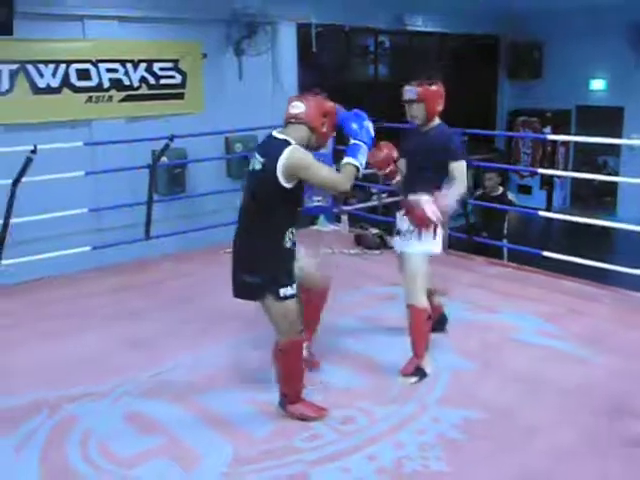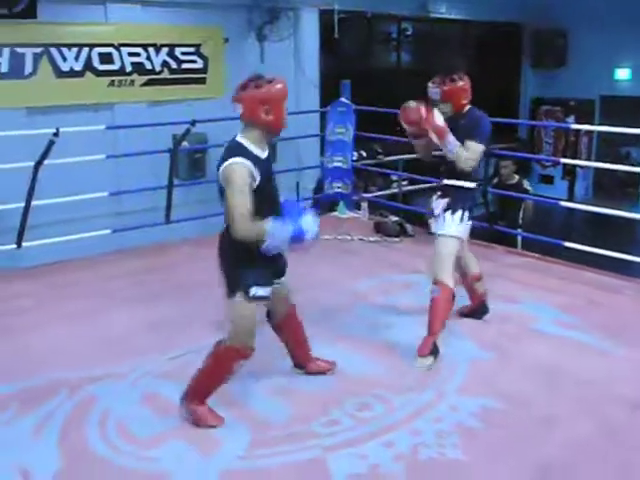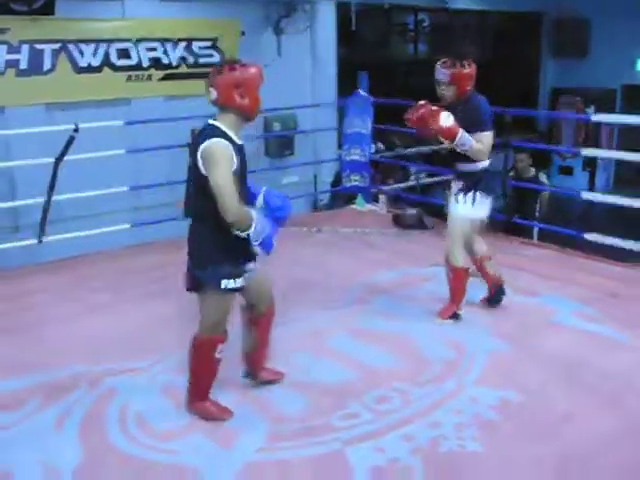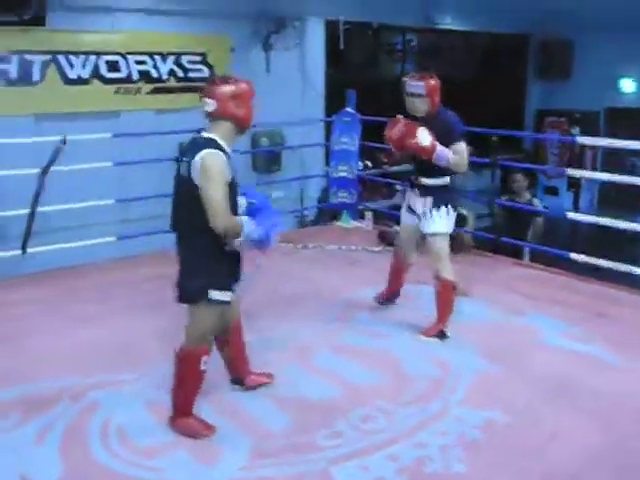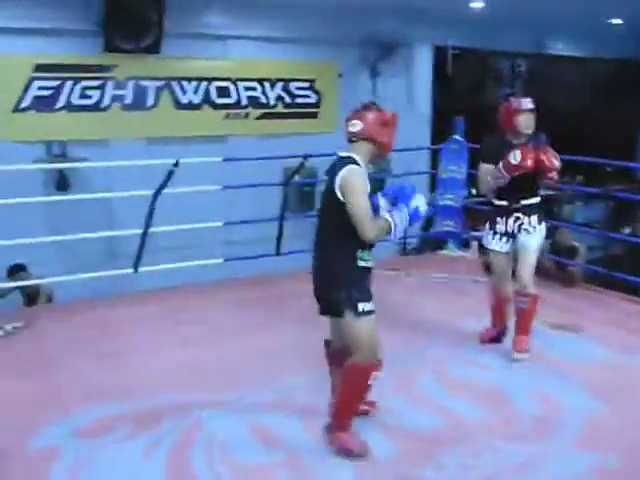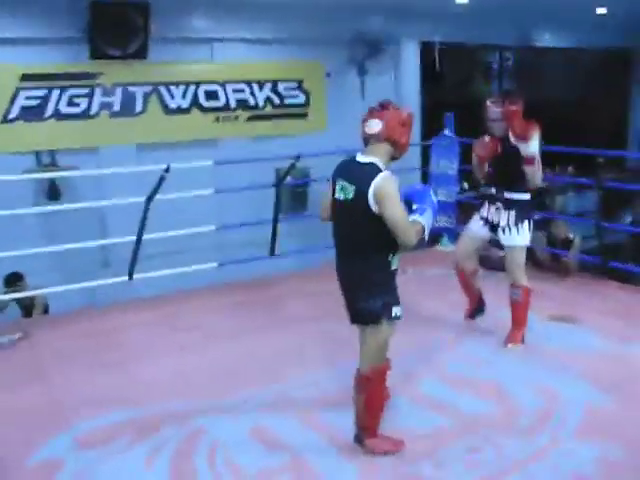
dt=0.4s
person 1, frame 1
left shoulder: (272, 142)
right shoulder: (294, 156)
right elbow: (342, 184)
right wrist: (359, 145)
left hip: (267, 244)
right hip: (264, 255)
left knee: (317, 288)
right knee: (291, 332)
left ankle: (294, 347)
right ankle: (291, 399)
person 1, frame 2
left shoulder: (259, 148)
right shoulder: (238, 164)
right elbow: (243, 229)
left wrist: (285, 224)
right wrist: (291, 229)
left hip: (263, 253)
right hip: (245, 258)
left knee: (283, 308)
right knee: (241, 339)
left ankle: (304, 360)
right ankle: (195, 398)
person 1, frame 3
left shoulder: (228, 137)
right shoulder: (216, 145)
right elbow: (232, 213)
left wrist: (260, 199)
right wrist: (263, 227)
left hip: (233, 245)
right hip: (216, 250)
left knee: (263, 300)
right knee: (213, 328)
left ankle: (255, 367)
right ankle: (198, 397)
person 1, frame 4
left shoulder: (200, 147)
right shoulder: (212, 157)
right elbow: (220, 222)
left wrist: (243, 206)
right wrist: (254, 230)
left hip: (211, 256)
right hip: (206, 259)
left knee: (228, 319)
right knee: (198, 339)
left ankle: (241, 374)
right ankle: (181, 414)
person 1, frame 5
left shoulder: (342, 167)
right shoulder: (353, 173)
right elbow: (369, 231)
left wrist: (382, 201)
right wrist: (400, 215)
left hip: (335, 269)
right hip: (344, 274)
left knee: (342, 340)
right knee: (367, 354)
left ankle: (346, 399)
right ankle: (340, 426)
person 1, frame 6
left shoulder: (344, 169)
right shoulder: (383, 181)
left elbow: (328, 214)
right elbow: (408, 238)
right wrist: (424, 209)
left hip: (349, 271)
right hip: (374, 277)
left knee: (372, 344)
right knee: (374, 359)
left ankle: (369, 390)
right ankle: (367, 433)
person 2, frame 1
left shoulder: (448, 138)
right shoulder: (409, 137)
left elbow: (460, 184)
right elbow: (403, 180)
left wrist: (437, 205)
right wrist: (387, 169)
left hip: (426, 219)
right hip: (407, 214)
left knee: (414, 288)
right knee: (411, 275)
left ankle: (420, 359)
right ankle: (436, 314)
person 2, frame 2
left shoulder: (478, 122)
right shoulder: (449, 120)
left elbow: (467, 162)
right elbow: (424, 153)
left wrist: (441, 134)
right wrist: (415, 129)
left hip: (458, 199)
right hip: (446, 194)
left knee: (442, 270)
right knee: (460, 255)
left ankle: (431, 340)
right ankle: (479, 303)
person 2, frame 3
left shoulder: (478, 108)
right shoulder: (450, 106)
left elbow: (482, 152)
right elbow: (435, 139)
left wrist: (452, 132)
right wrist: (423, 125)
left hip: (475, 182)
right hip: (464, 179)
left knee: (453, 247)
right knee: (470, 238)
left ankle: (454, 305)
right ankle: (495, 286)
person 2, frame 4
left shoulder: (448, 121)
right shoulder: (415, 118)
left elbow: (461, 164)
left wrist: (431, 148)
right wrist: (398, 141)
left hip: (438, 196)
right hip: (417, 192)
left knee: (439, 260)
right knee: (403, 248)
left ankle: (441, 323)
right ankle: (393, 290)
person 2, frame 5
left shoulder: (539, 141)
right shoulder: (492, 145)
left elbow: (551, 176)
right elbow: (485, 187)
left wrist: (551, 169)
right wrist: (507, 170)
left hip: (530, 218)
right hip: (500, 217)
left knee: (524, 281)
right knee: (500, 280)
left ankle: (522, 336)
right ankle: (498, 327)
person 2, frame 6
left shoulder: (525, 139)
right shoulder: (490, 140)
left elbow: (535, 182)
left wrist: (530, 152)
right wrist: (479, 158)
left hip: (516, 212)
right hip: (490, 207)
left knee: (516, 274)
right knee: (461, 255)
left ankle: (518, 329)
right ankle: (475, 299)
